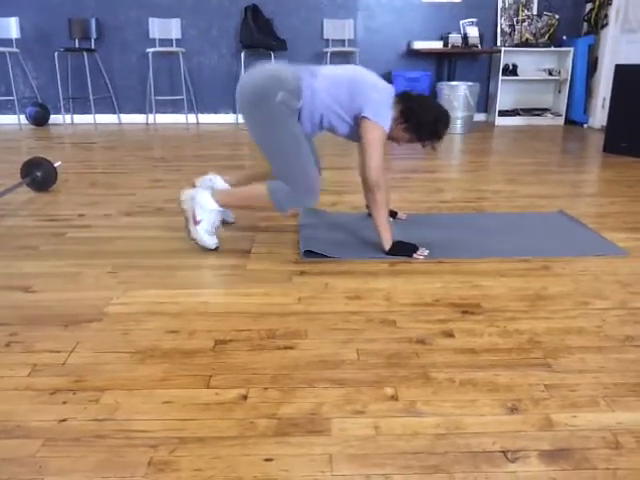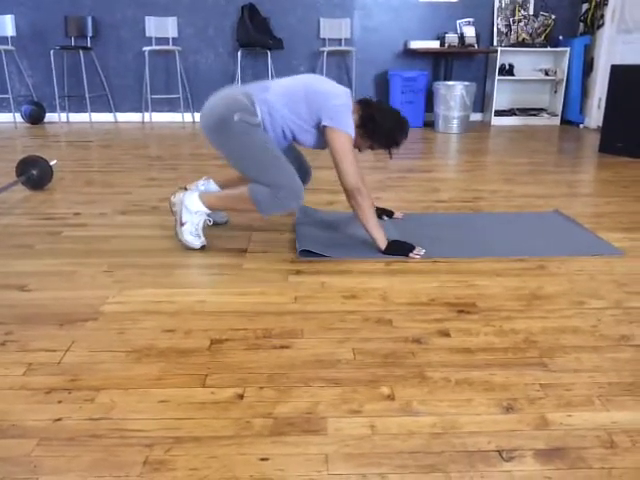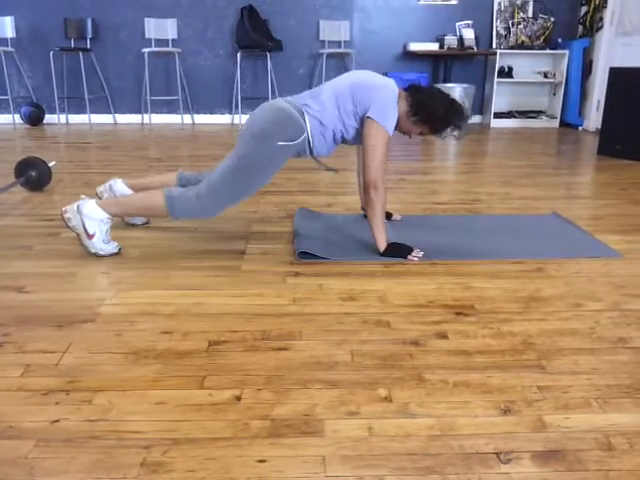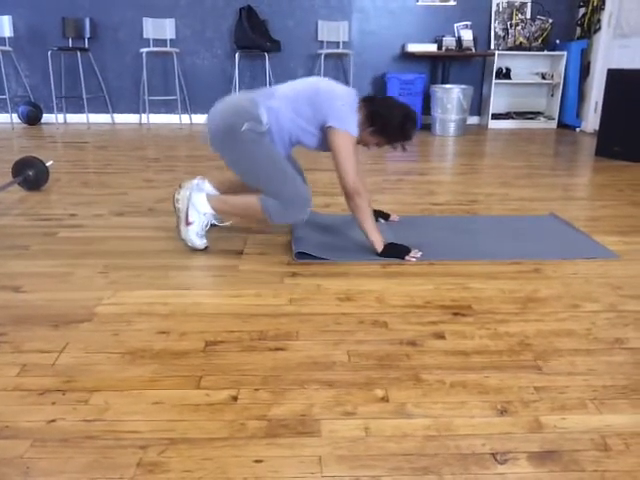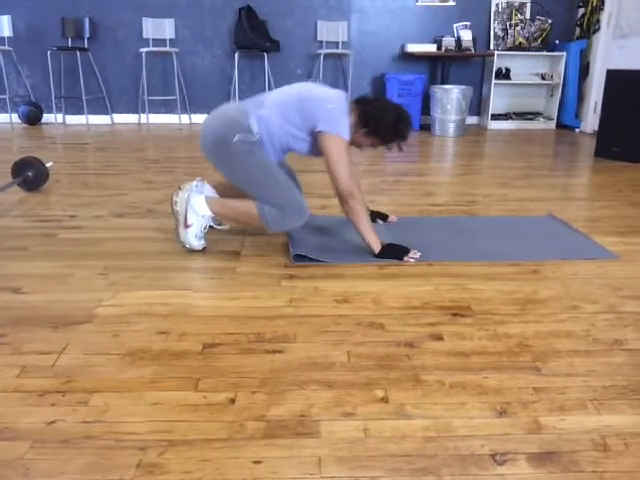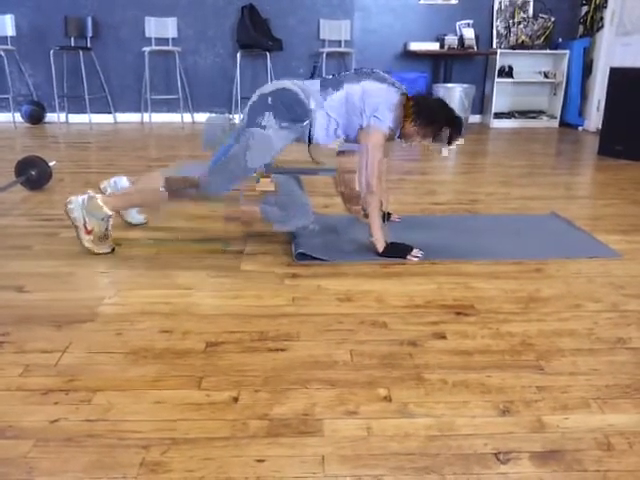
dt=0.5s
person 1, frame 1
left shoulder: (384, 102)
right shoulder: (379, 109)
left elbow: (368, 168)
right elbow: (374, 180)
left wrist: (379, 209)
right wrist: (389, 244)
left hip: (275, 86)
right hip: (268, 93)
left knee: (306, 175)
right knee: (303, 192)
left ankle: (217, 185)
right ankle: (208, 201)
person 1, frame 2
left shoulder: (344, 104)
right shoulder: (339, 114)
left elbow: (352, 178)
right elbow: (353, 187)
left wrist: (371, 208)
right wrist: (385, 244)
left hip: (236, 111)
right hip: (230, 116)
left knee: (299, 175)
right knee: (288, 195)
left ankle: (209, 189)
right ankle: (197, 203)
person 1, frame 3
left shoulder: (386, 94)
right shoulder: (385, 107)
left elbow: (368, 175)
right elbow: (372, 183)
left wrist: (374, 211)
right wrist: (384, 245)
left hip: (281, 120)
right hip: (283, 130)
left knee: (212, 182)
right knee: (204, 201)
left ankle: (122, 189)
right ankle: (95, 212)
person 1, frame 4
left shoulder: (350, 105)
right shoulder: (345, 116)
left elbow: (351, 173)
right elbow: (353, 188)
left wrist: (368, 211)
right wrist: (381, 246)
left hip: (240, 119)
right hip: (236, 124)
left knee: (291, 186)
right knee: (296, 205)
left ankle: (205, 190)
right ankle: (204, 204)
person 1, frame 5
left shoulder: (343, 108)
right shoulder: (335, 119)
left elbow: (345, 172)
right elbow: (347, 191)
left wrist: (364, 212)
right wrist: (379, 248)
left hip: (233, 129)
right hip: (229, 135)
left knee: (286, 190)
right knee: (291, 213)
left ankle: (202, 193)
right ankle: (201, 206)
person 1, frame 6
left shoulder: (393, 99)
right shoulder: (385, 116)
left elbow: (370, 164)
right elbow: (370, 185)
left wrist: (377, 212)
right wrist: (381, 243)
left hip: (286, 106)
right hip: (281, 111)
left knee: (219, 169)
right knee: (215, 180)
left ankle: (122, 187)
right ankle: (92, 206)
